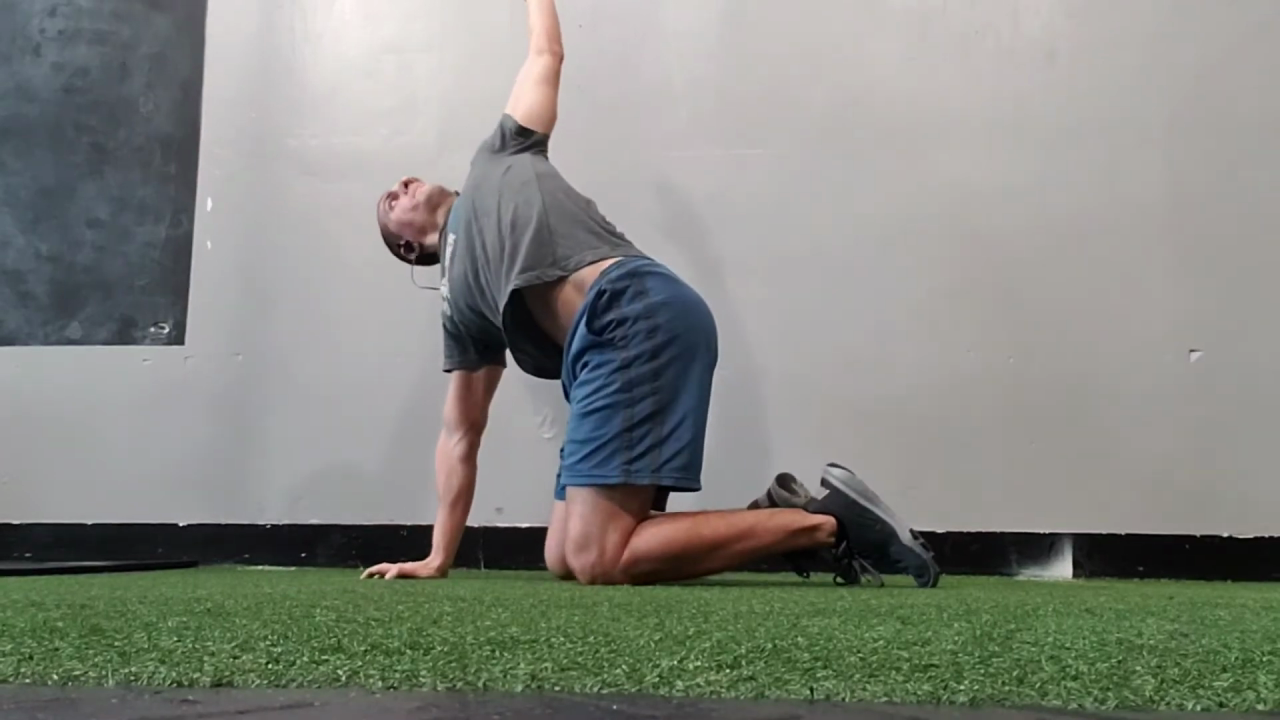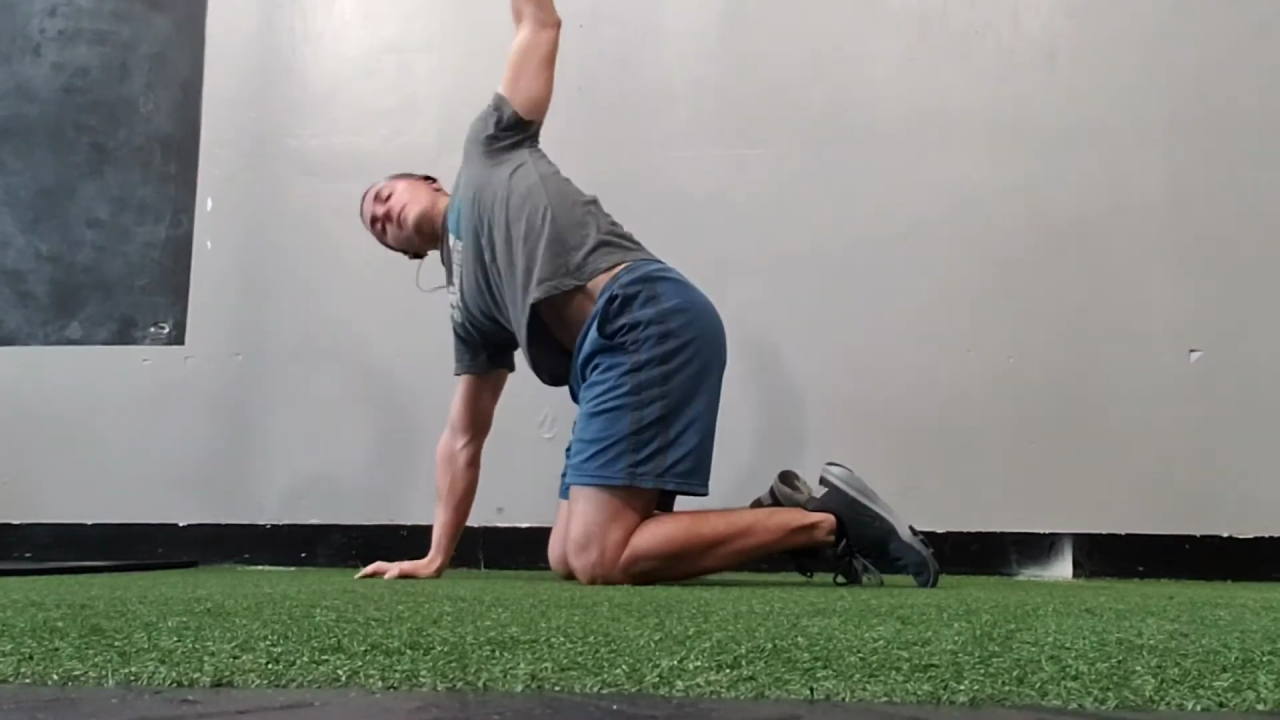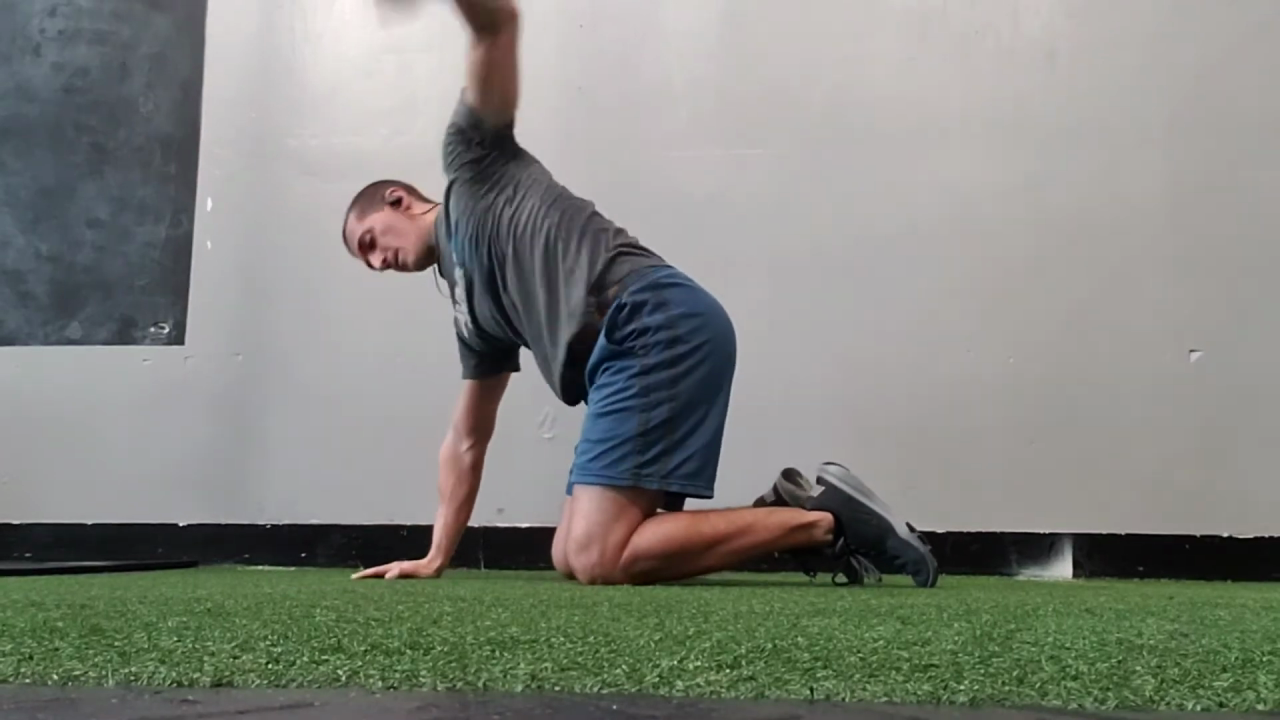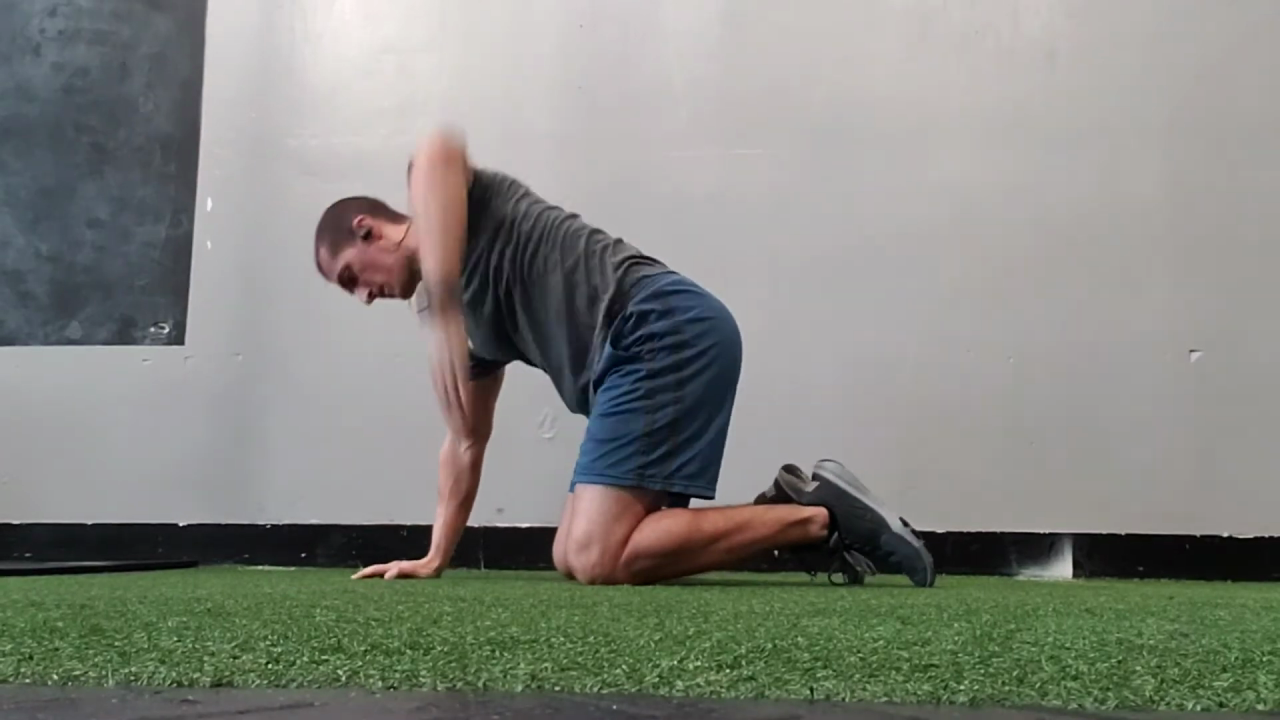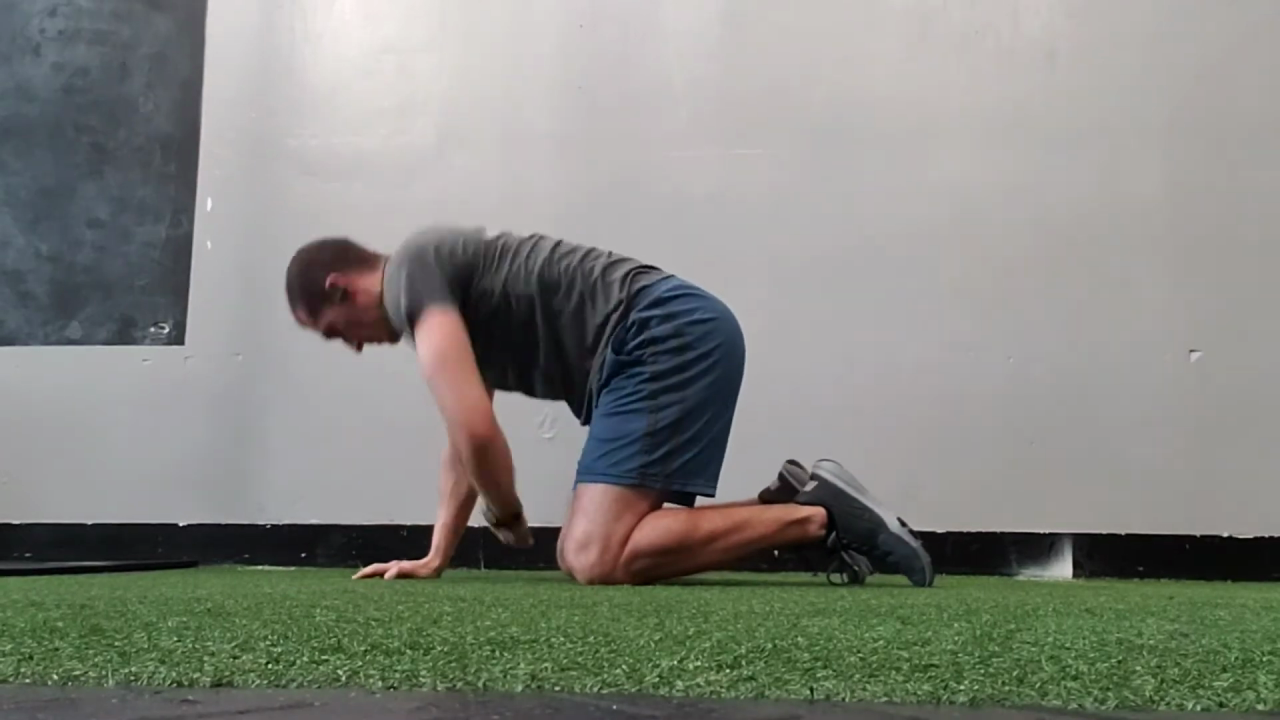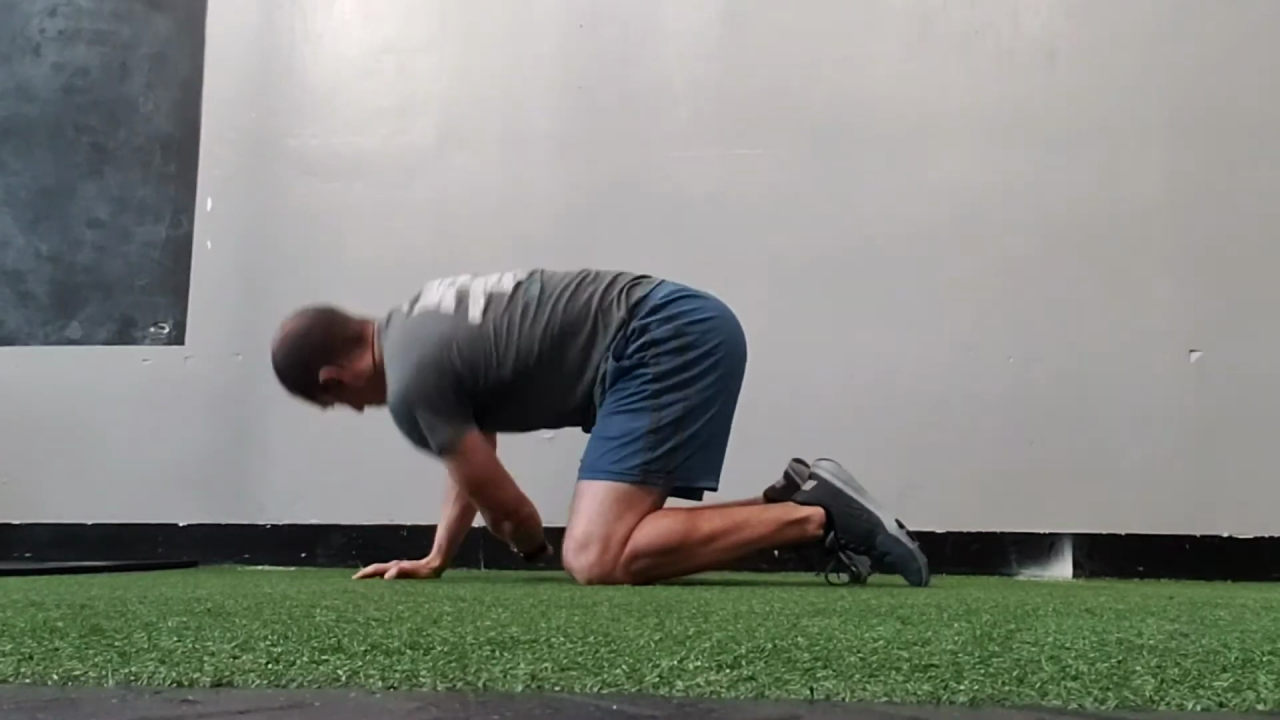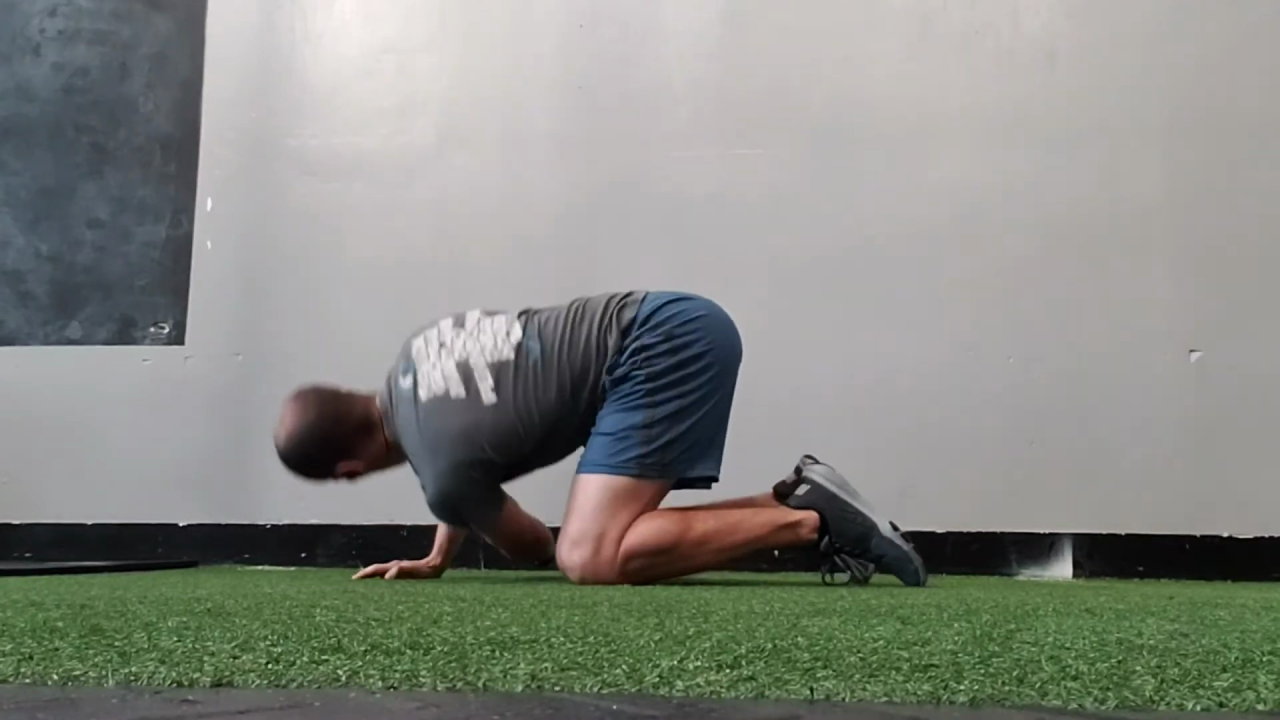
dt=0.2s
person 1, frame 1
left shoulder: (495, 160)
right shoulder: (459, 304)
left elbow: (546, 54)
right elbow: (459, 435)
right wrist: (437, 557)
left hip: (637, 319)
right hip: (605, 348)
left knee: (599, 563)
right knee: (566, 559)
left ankle: (825, 522)
right ankle: (782, 521)
person 1, frame 2
left shoulder: (488, 152)
right shoulder: (467, 303)
right elbow: (462, 437)
right wrist: (435, 557)
left hip: (648, 325)
right hip: (618, 353)
left knee: (600, 562)
right knee: (569, 556)
left ankle: (825, 521)
right ankle: (786, 516)
person 1, frame 3
left shoulder: (473, 172)
right shoulder: (472, 309)
right elbow: (467, 439)
right wrist: (436, 555)
left hip: (660, 328)
right hip: (630, 356)
left knee: (599, 562)
right knee: (572, 556)
left ankle: (825, 520)
right ankle: (793, 511)
person 1, frame 4
left shoulder: (436, 193)
right shoulder: (473, 318)
left elbow: (440, 149)
right elbow: (462, 441)
left wrist: (442, 320)
right wrist: (434, 557)
left hip: (666, 331)
right hip: (642, 352)
left knee: (598, 561)
right knee: (571, 556)
left ankle: (819, 519)
right ankle: (792, 503)
person 1, frame 5
left shoulder: (415, 269)
right shoulder: (442, 299)
left elbow: (477, 433)
right elbow: (465, 437)
left wrist: (513, 531)
right wrist: (435, 555)
left hip: (669, 333)
right hip: (680, 334)
left knee: (595, 561)
right knee: (580, 553)
left ankle: (817, 515)
right ankle: (790, 503)
person 1, frame 6
left shoulder: (413, 379)
right shoulder: (414, 326)
left elbow: (514, 519)
right elbow: (474, 442)
left wrist: (531, 550)
right wrist: (435, 557)
left hip: (673, 340)
right hip: (684, 327)
left knee: (593, 559)
right knee: (603, 541)
left ankle: (815, 515)
right ankle: (793, 500)
person 1, frame 7
left shoulder: (444, 477)
right shoulder: (411, 360)
left elbow: (531, 544)
right wrist: (435, 558)
left hip: (670, 342)
right hip: (677, 325)
left knee: (589, 558)
right knee: (603, 536)
left ankle: (810, 520)
right ankle: (792, 498)
